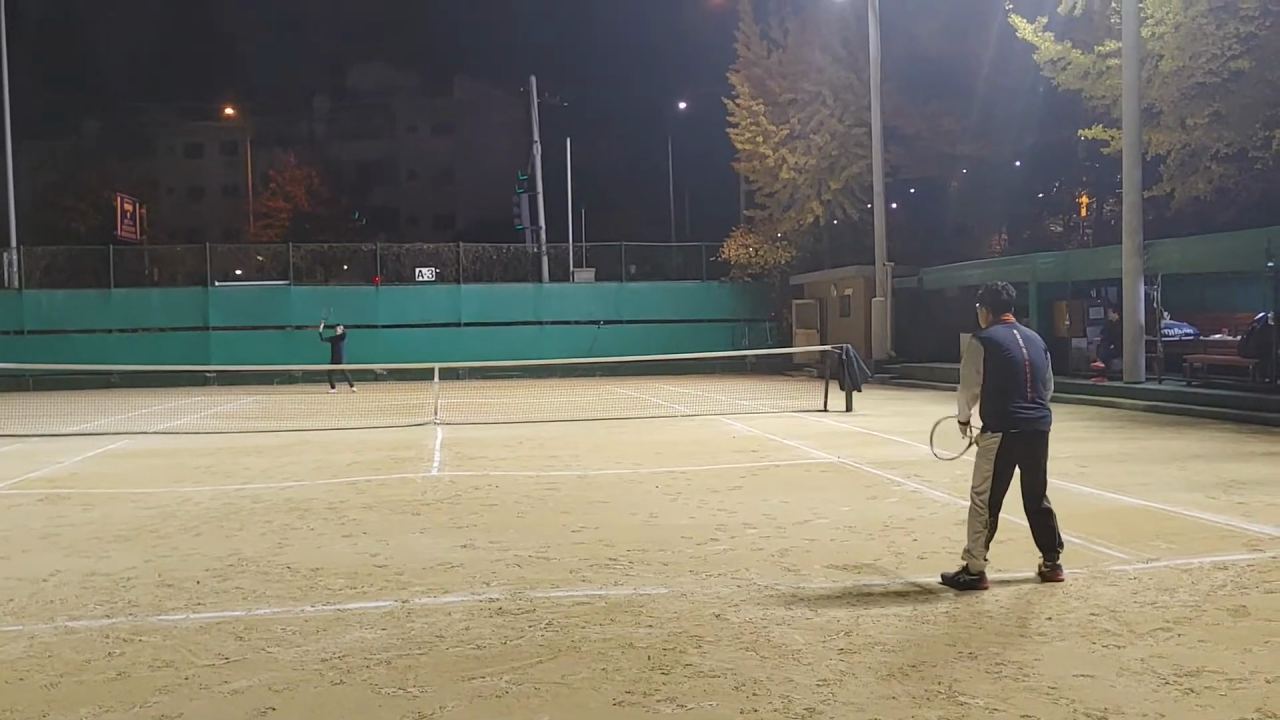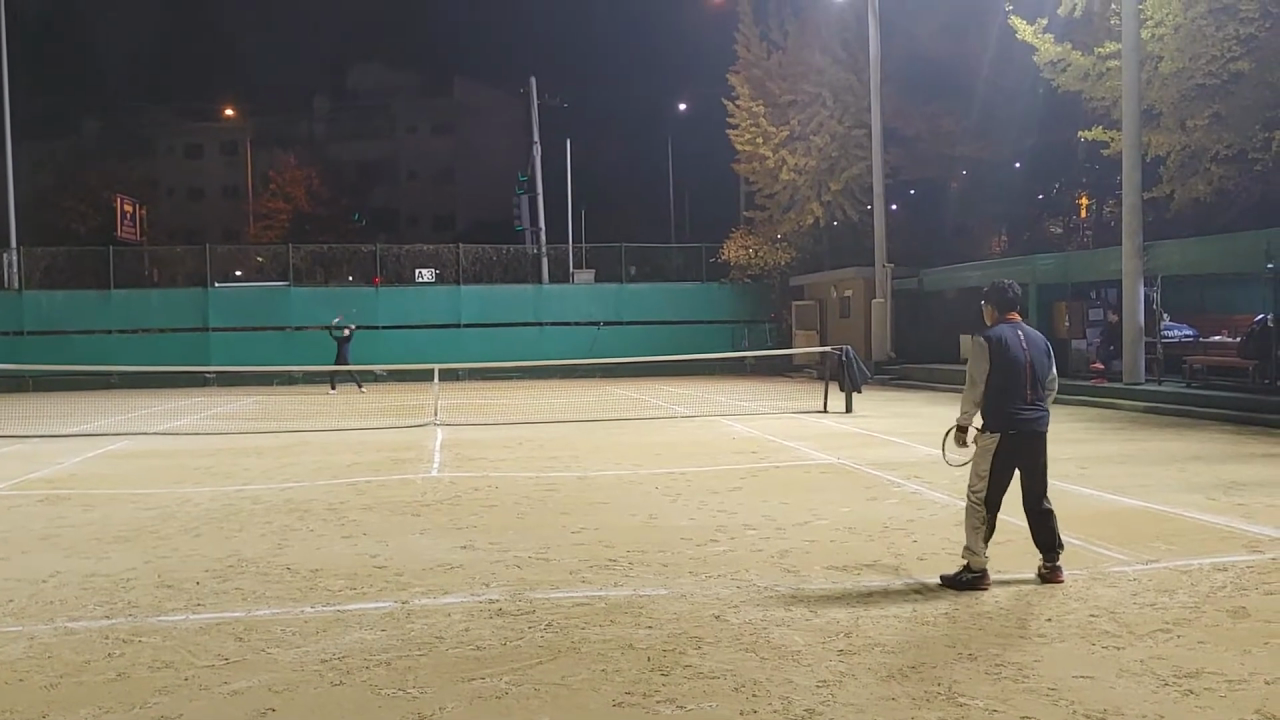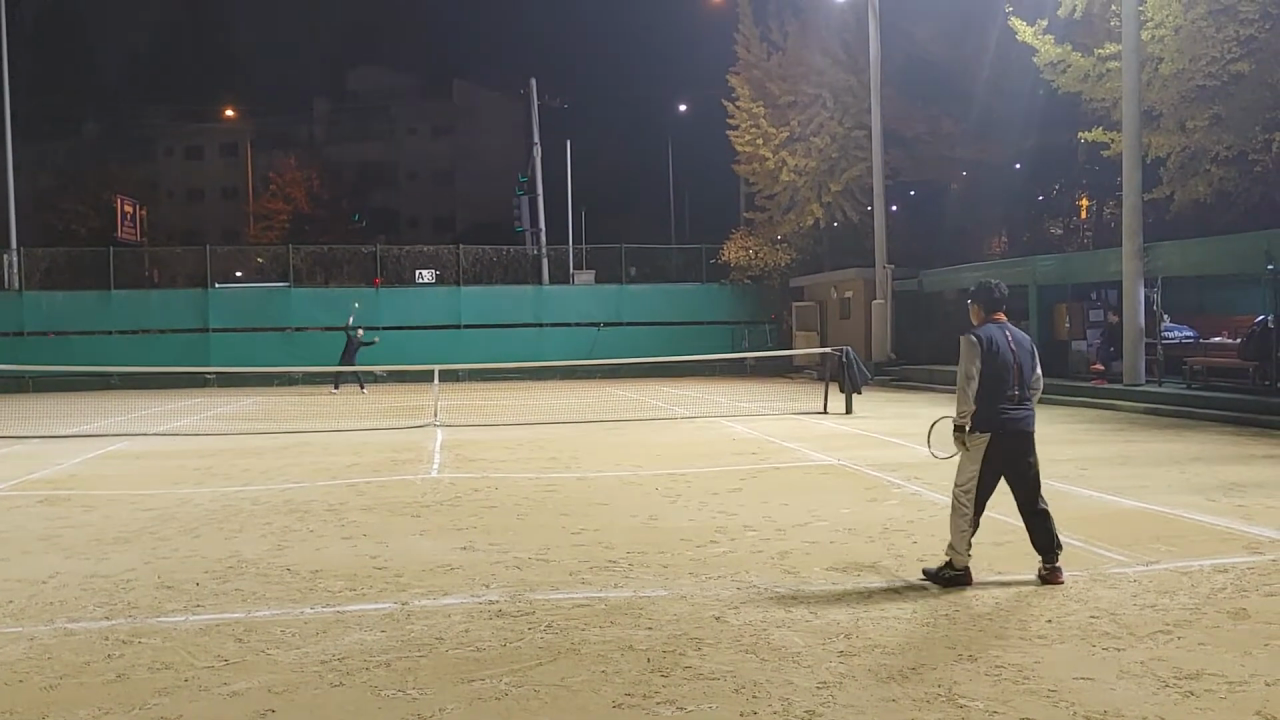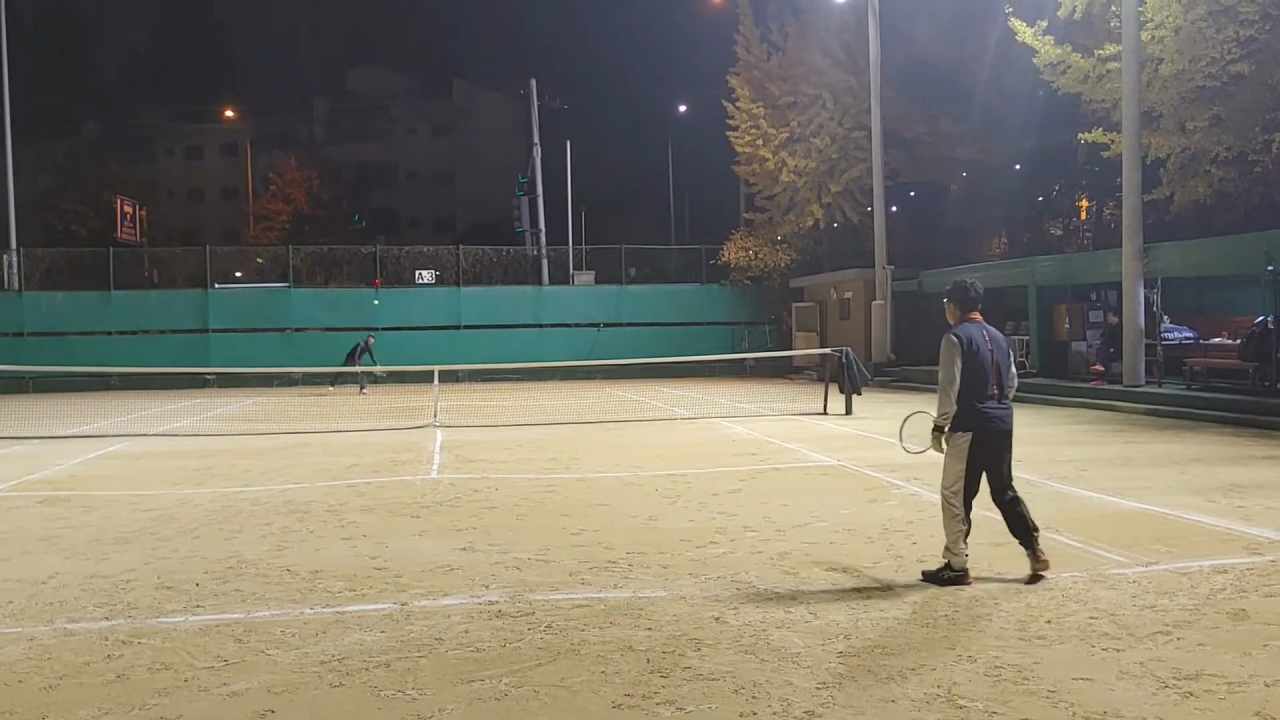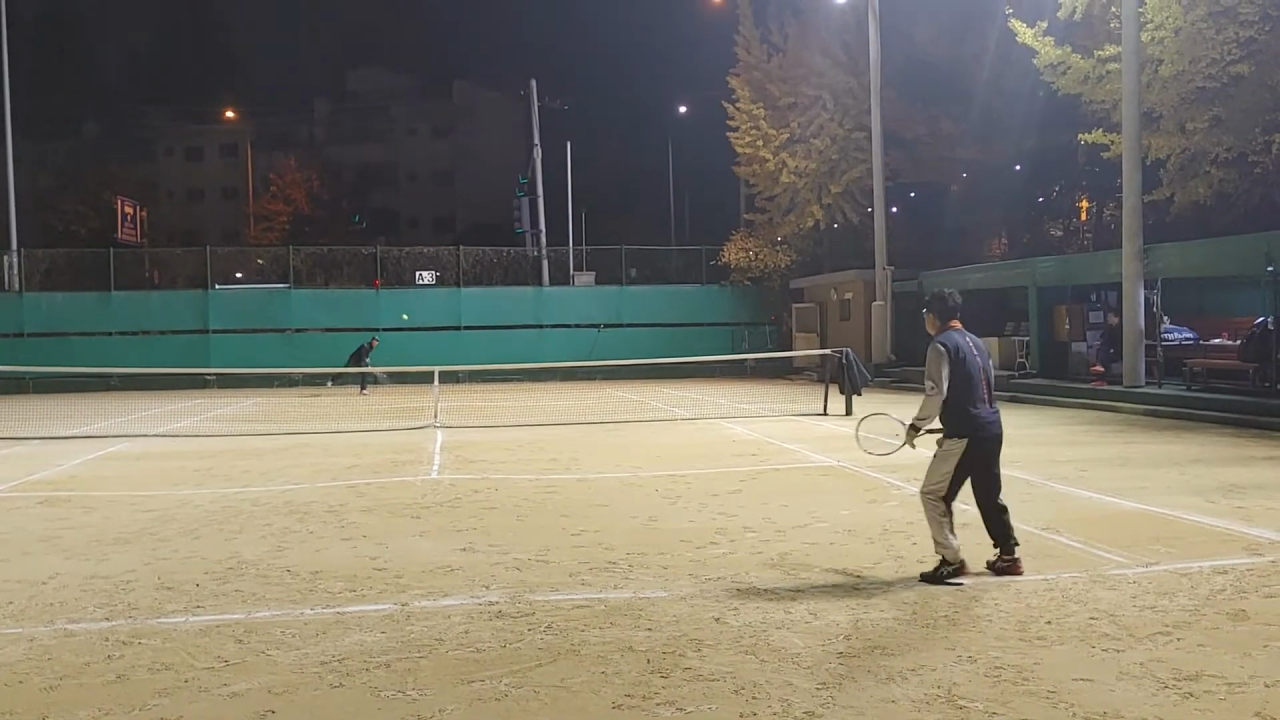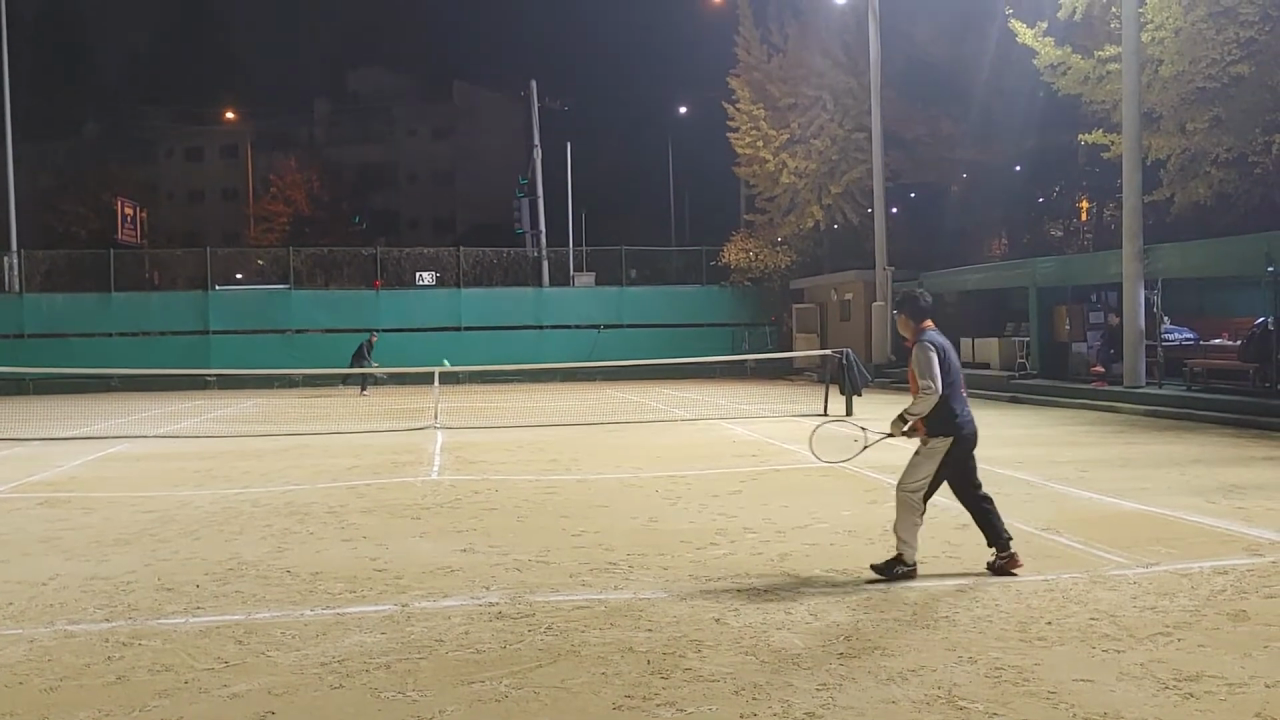
dt=0.2s
person 1, frame 1
left shoulder: (983, 341)
right shoulder: (1035, 339)
left elbow: (969, 387)
right elbow: (1047, 386)
left wrist: (964, 418)
left hip: (1001, 431)
right hip: (1038, 427)
left knee: (984, 500)
right knee: (1037, 497)
left ankle: (974, 570)
right ankle: (1052, 562)
person 1, frame 2
left shoulder: (987, 339)
right shoulder: (1039, 339)
left elbow: (974, 388)
right elbow: (1051, 386)
left wrist: (963, 425)
left hip: (1000, 431)
right hip: (1036, 429)
left knee: (981, 498)
right knee: (1037, 497)
left ankle: (976, 568)
right ankle: (1052, 563)
person 1, frame 3
left shoulder: (976, 338)
right shoulder: (1024, 339)
left elbow: (968, 388)
right elbow: (1036, 386)
left wrist: (960, 425)
left hip: (990, 431)
right hip: (1023, 429)
left knee: (967, 497)
right knee: (1030, 497)
left ankle: (958, 566)
right ankle: (1051, 565)
person 1, frame 4
left shoulder: (955, 338)
right shoulder: (997, 337)
left elbow: (949, 387)
right elbow: (1011, 382)
left wrist: (940, 426)
left hip: (971, 429)
right hip: (1002, 425)
left knee: (954, 496)
right knee: (1005, 491)
left ankle: (957, 566)
right ankle: (1034, 550)
person 1, frame 5
left shoulder: (940, 345)
right shoulder: (975, 342)
left elbow: (936, 393)
left wrist: (916, 425)
left hip: (964, 434)
right hip: (991, 429)
left knee: (934, 493)
right knee: (989, 495)
left ankle: (952, 559)
right ankle: (1009, 556)
person 1, frame 6
left shoulder: (924, 345)
right shoulder: (938, 340)
left elbow: (931, 392)
left wrist: (905, 416)
right wrist: (916, 422)
left hip: (945, 434)
right hip: (961, 429)
left knee: (910, 491)
right knee: (971, 491)
left ankle: (905, 560)
right ankle: (1005, 552)
